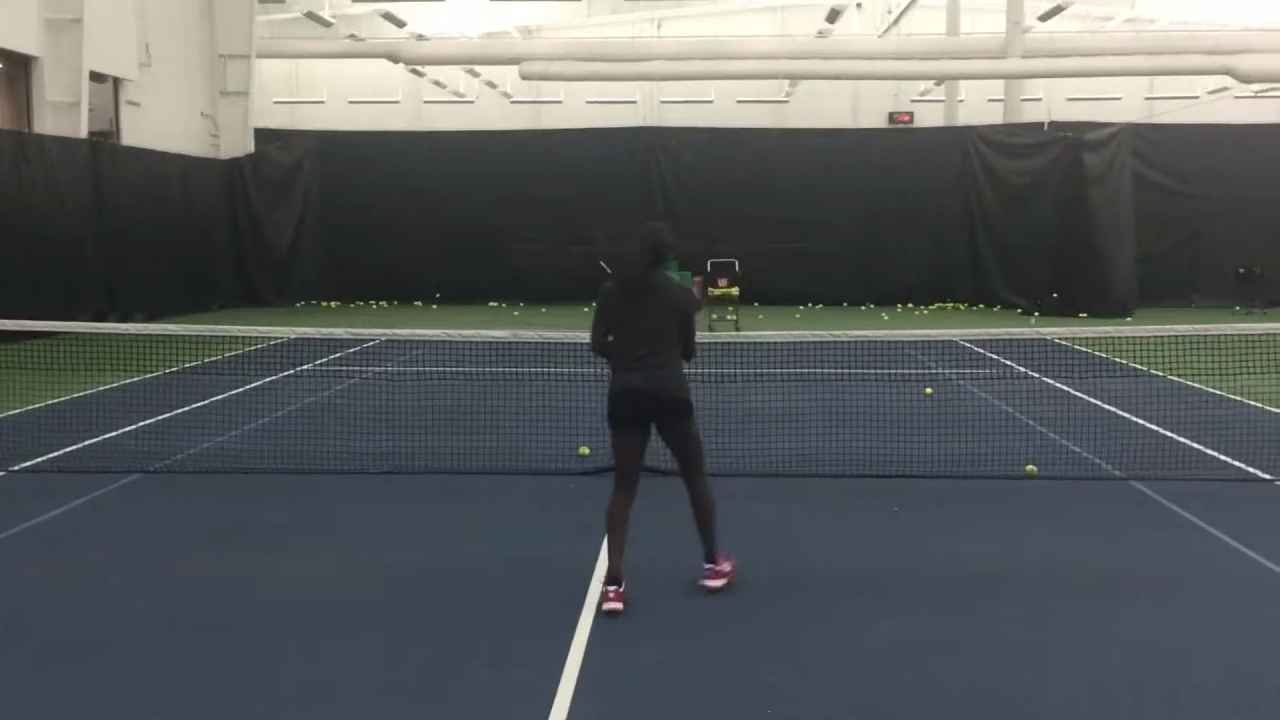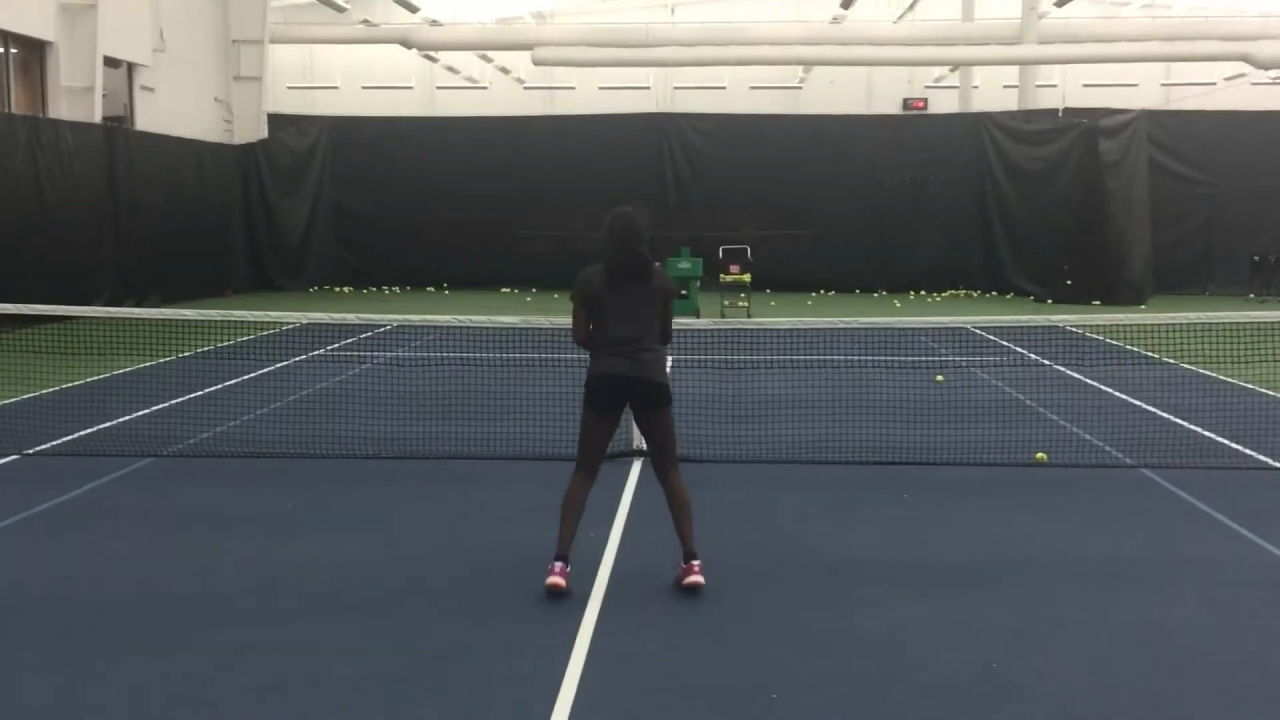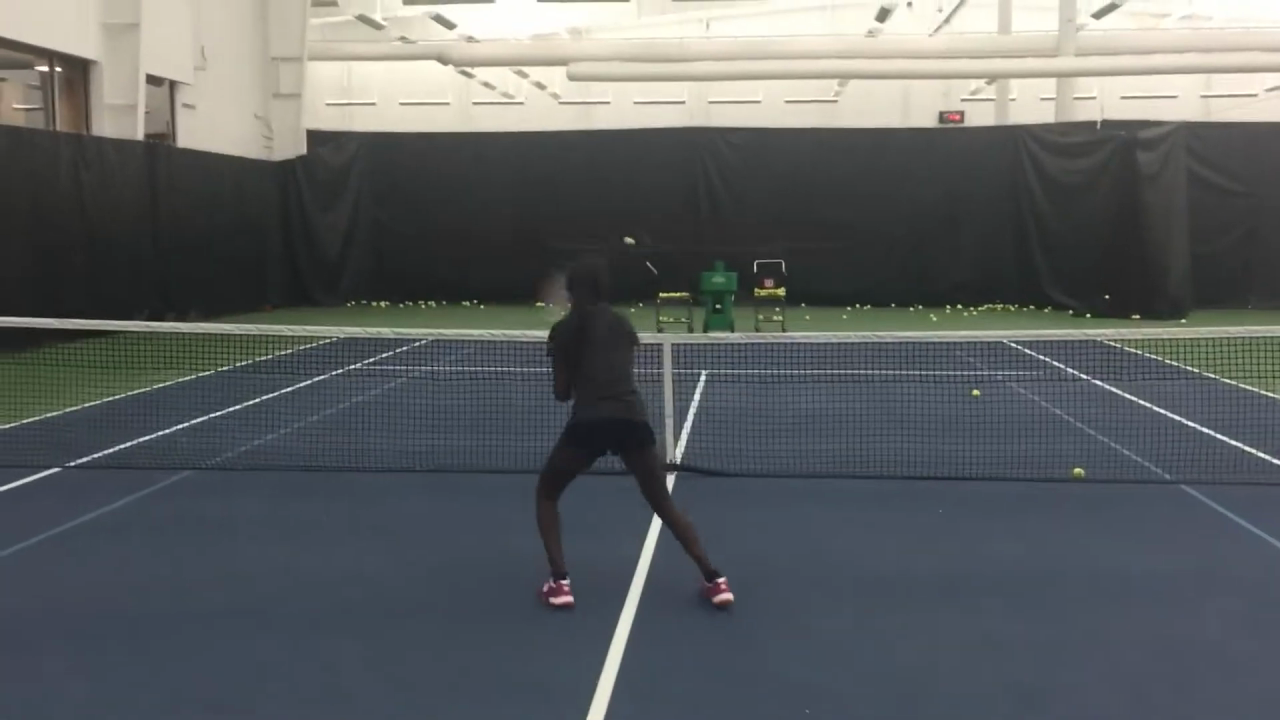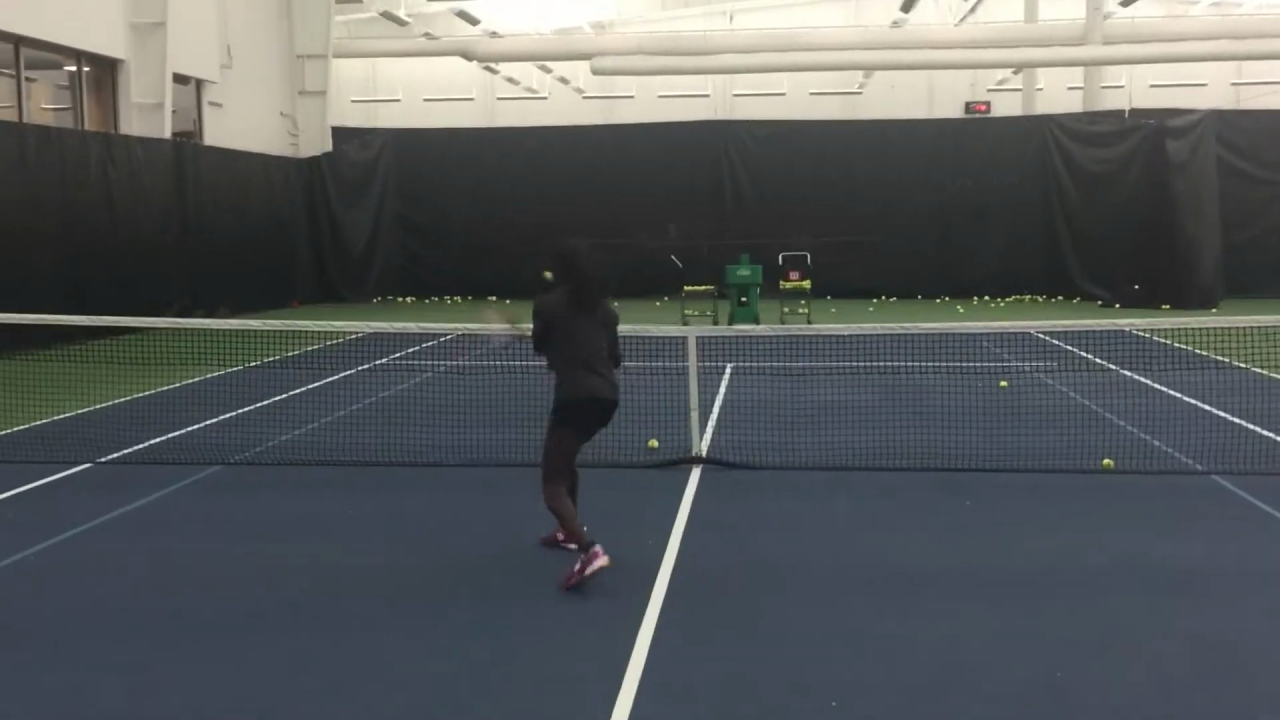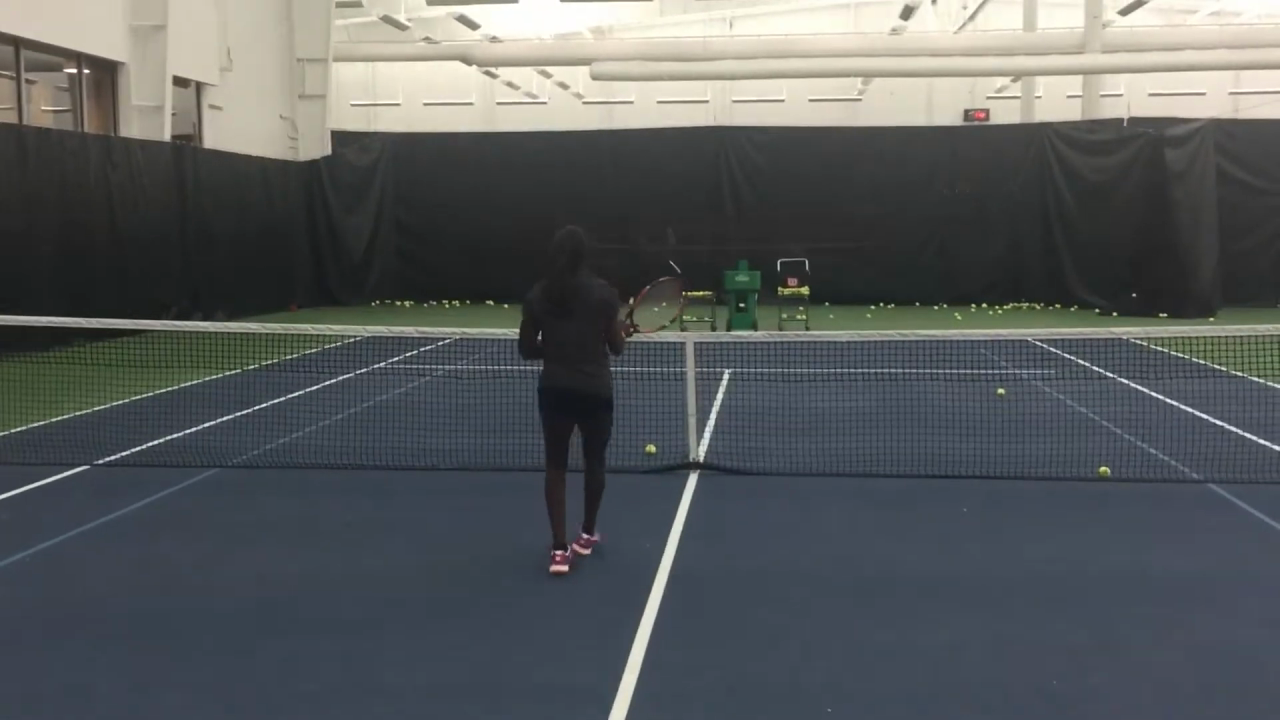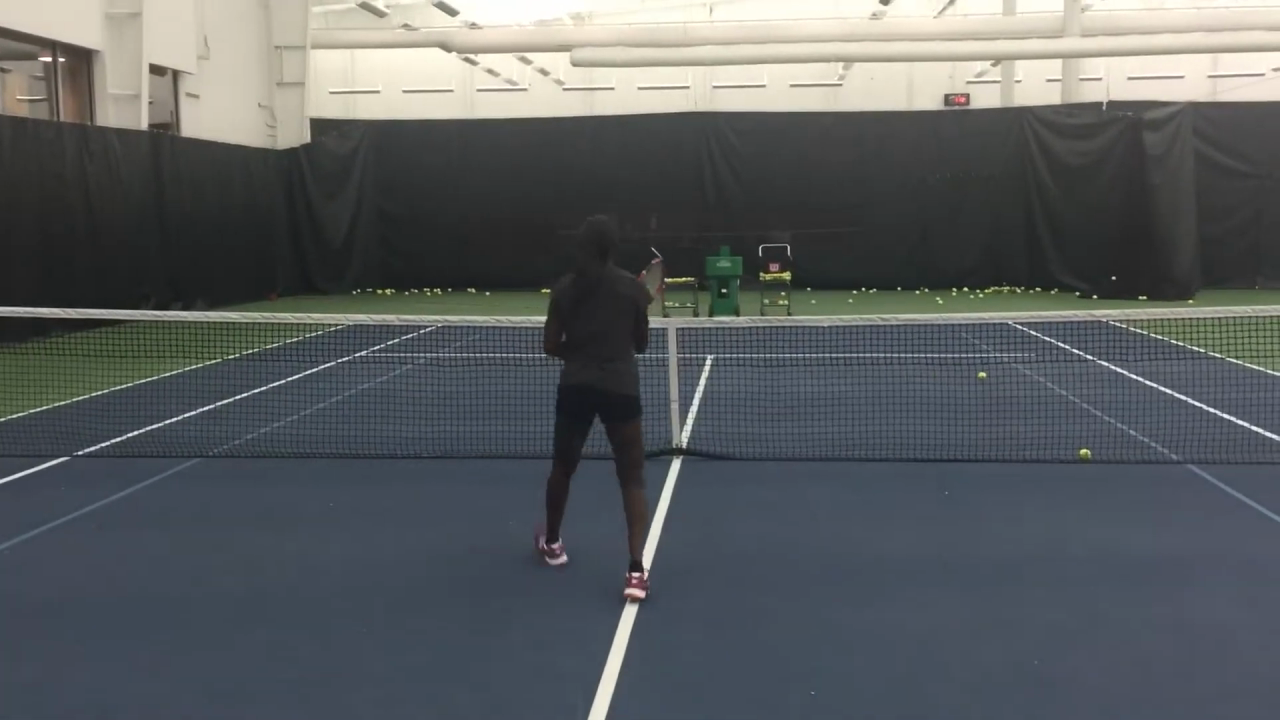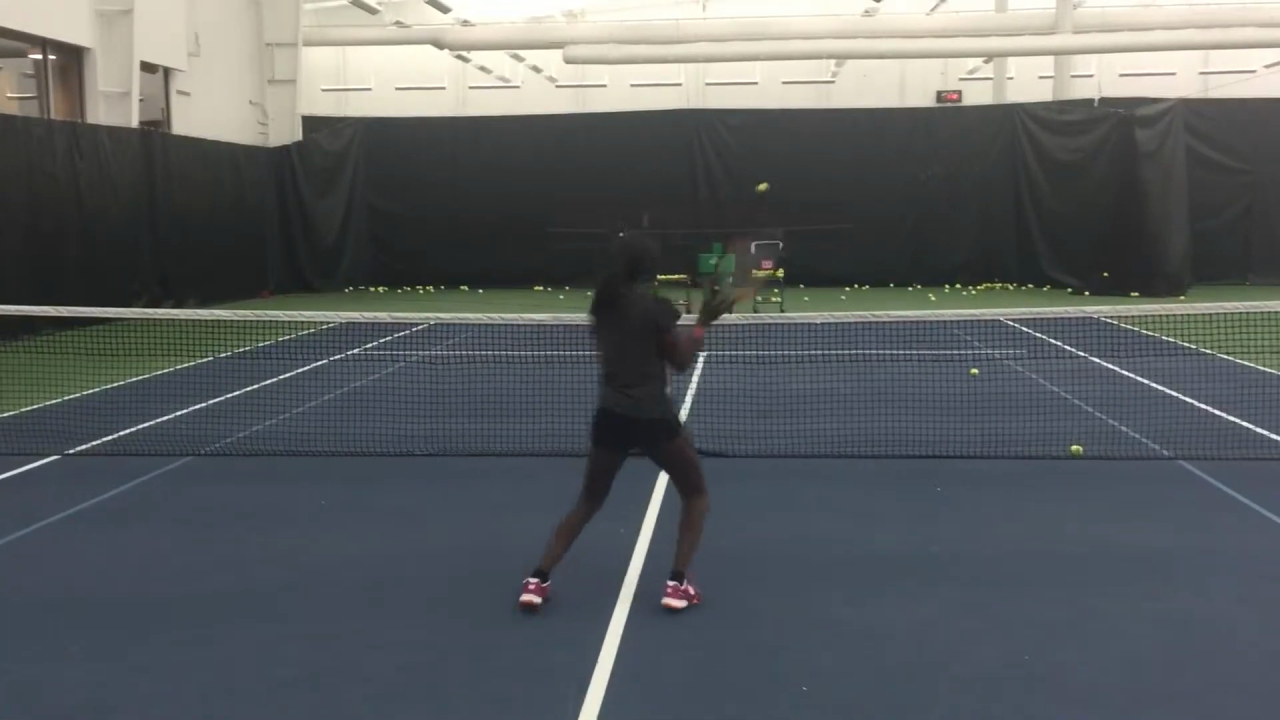
dt=0.5s
person 1, frame 1
left shoulder: (613, 291)
right shoulder: (682, 296)
left elbow: (600, 347)
right elbow: (688, 352)
left hip: (627, 394)
right hip: (671, 393)
left knee: (625, 488)
right knee: (696, 479)
left ankle: (613, 584)
right ankle: (712, 563)
person 1, frame 2
left shoulder: (589, 279)
right shoulder: (661, 280)
left elbow: (580, 337)
right elbow: (664, 337)
left hip: (605, 378)
right hip: (650, 378)
left knee: (585, 472)
right knee: (669, 472)
left ankle: (560, 562)
right ankle: (691, 562)
person 1, frame 3
left shoulder: (563, 330)
right shoulder: (622, 323)
left elbow: (562, 392)
left hip: (589, 422)
right hip: (632, 418)
left knee: (546, 493)
right knee: (663, 505)
left ankle: (560, 582)
right ankle: (715, 580)
person 1, frame 4
left shoulder: (547, 304)
right shoulder: (602, 305)
left elbow: (543, 348)
right elbow: (615, 359)
left hip: (575, 397)
right hip: (606, 397)
left knee: (553, 485)
right knee: (564, 459)
left ankle: (590, 550)
right ankle: (571, 533)
person 1, frame 5
left shoulder: (538, 294)
right shoulder: (604, 292)
left elbow: (526, 349)
right elbow: (616, 348)
right wrist: (622, 332)
left hip: (554, 388)
right hip: (594, 389)
left knee: (555, 464)
right knee: (594, 462)
left ankle: (559, 549)
right ankle: (587, 534)
person 1, frame 6
left shoulder: (565, 288)
right shoulder: (633, 287)
left elbow: (551, 347)
right elbow: (641, 344)
left hip: (576, 387)
right hip: (620, 390)
left knee: (563, 467)
right knee: (632, 481)
left ankle: (552, 542)
right ankle: (636, 572)
person 1, frame 7
left shoulder: (605, 306)
right shoulder: (656, 306)
right elbow: (681, 361)
right wrist: (703, 324)
left hip: (610, 412)
right hip: (652, 415)
left knee: (587, 503)
right knee: (695, 492)
left ankle: (536, 580)
right ankle: (677, 582)
